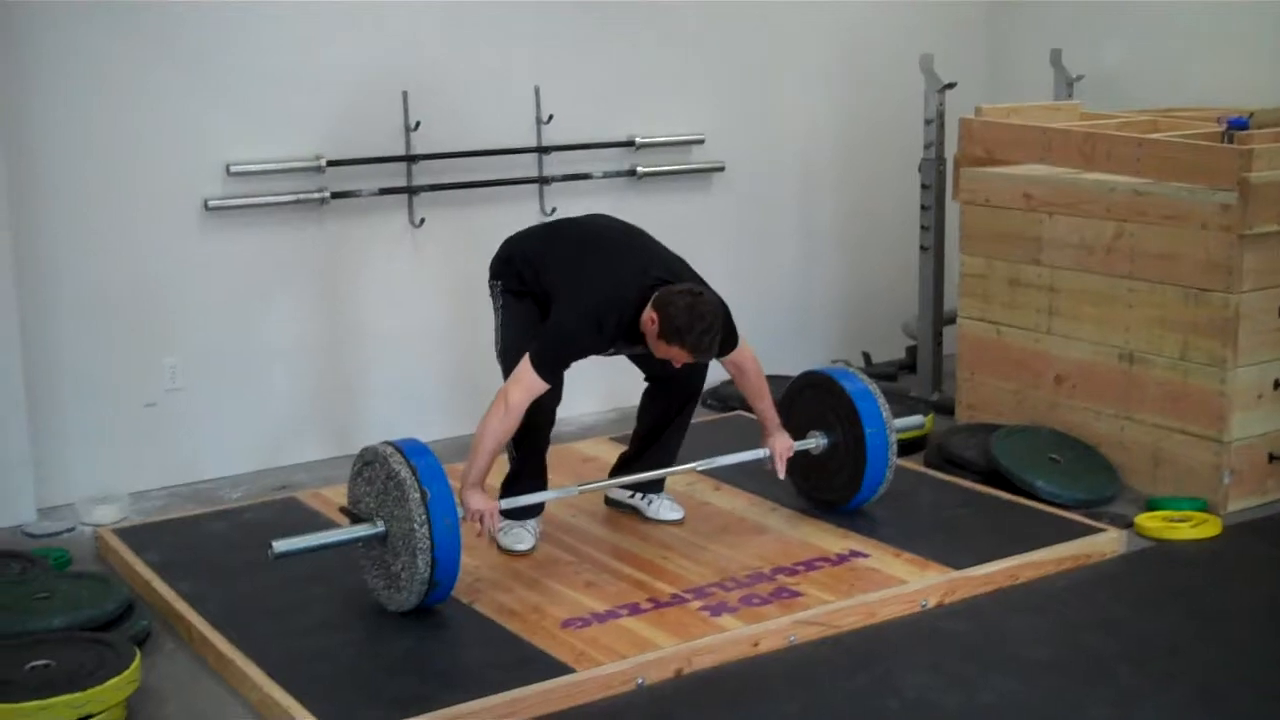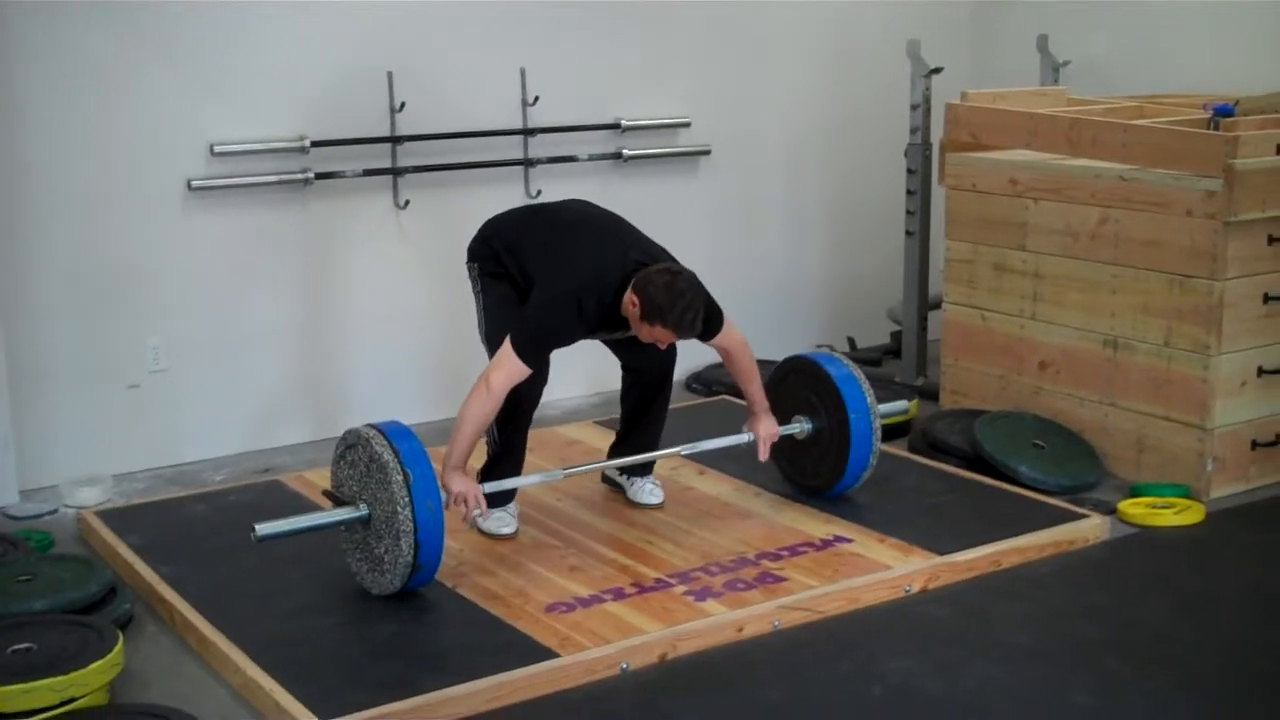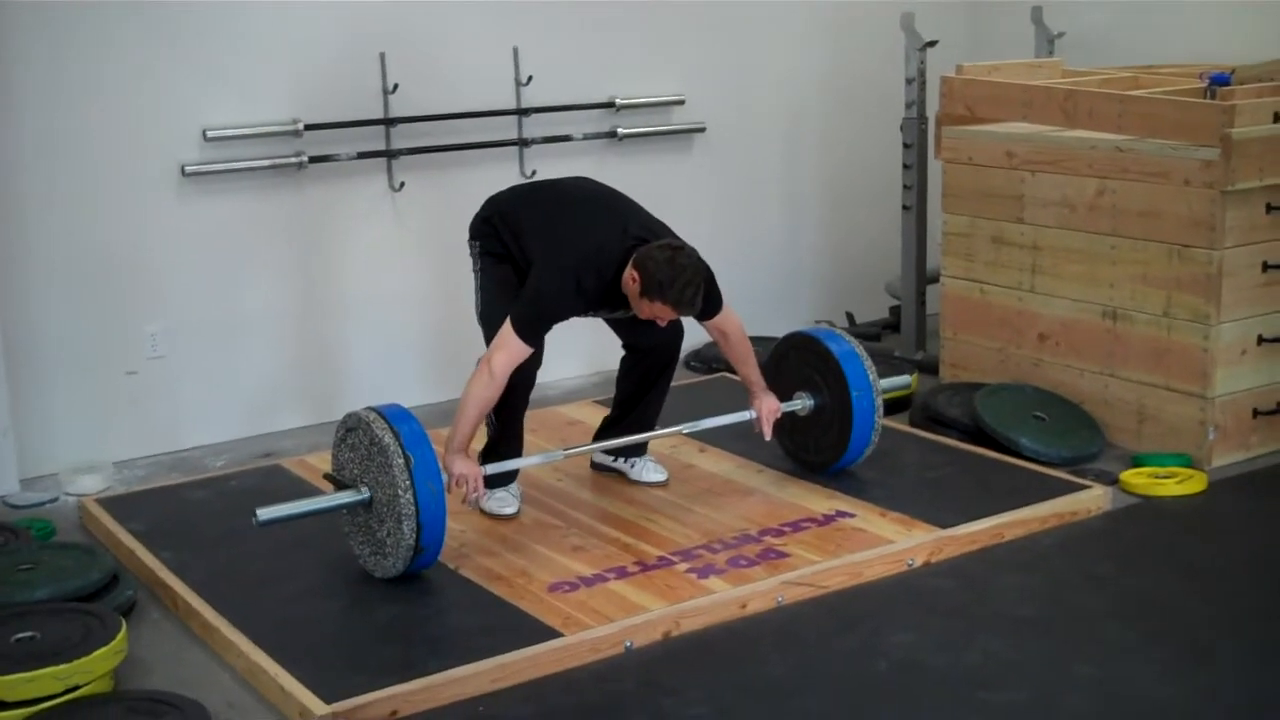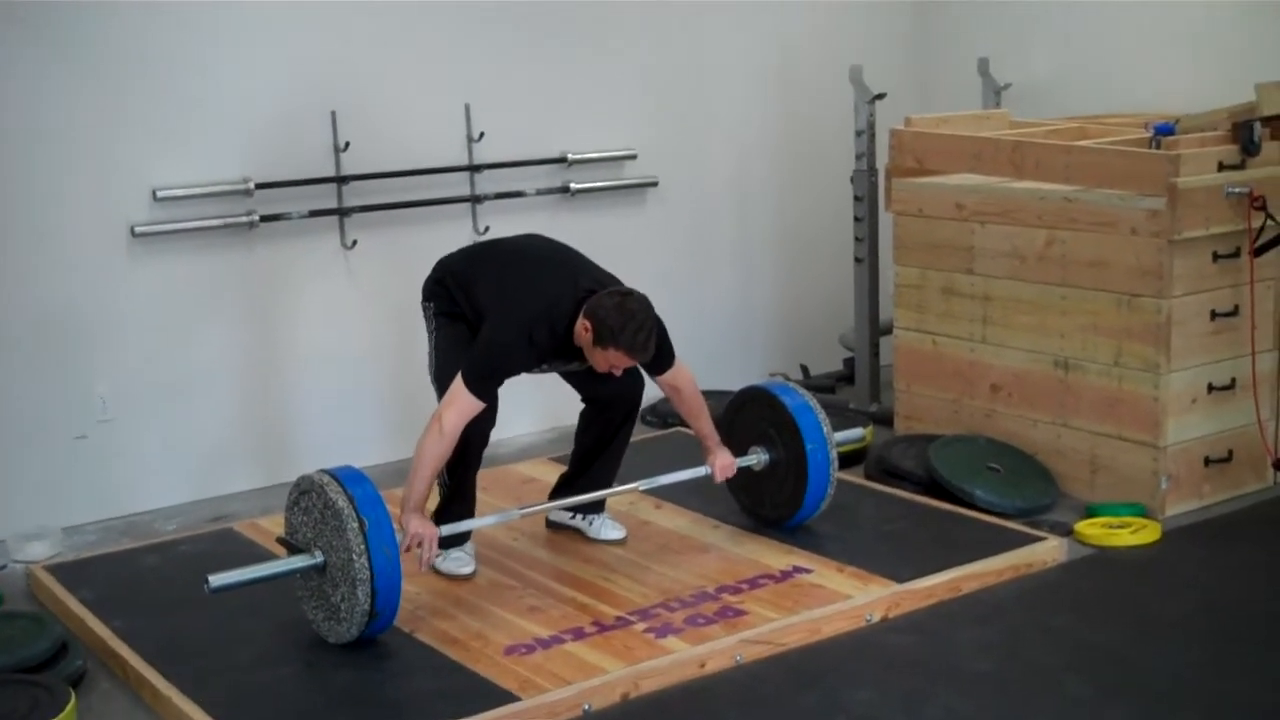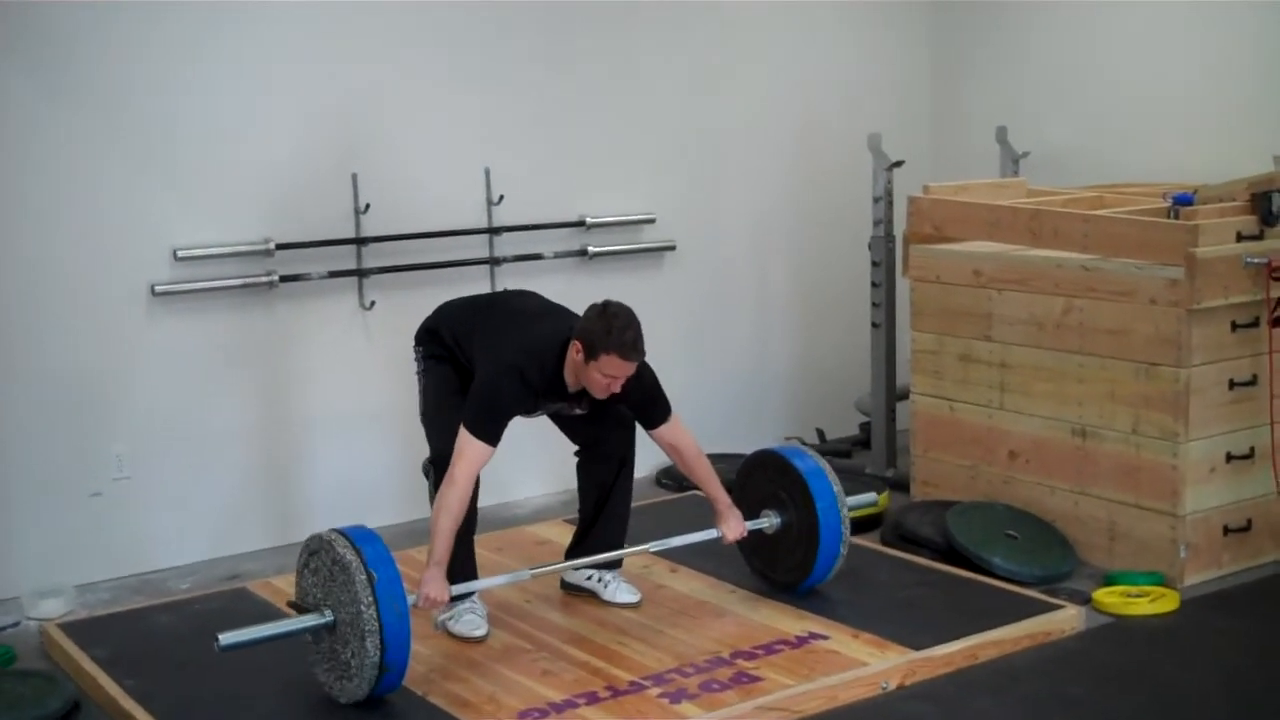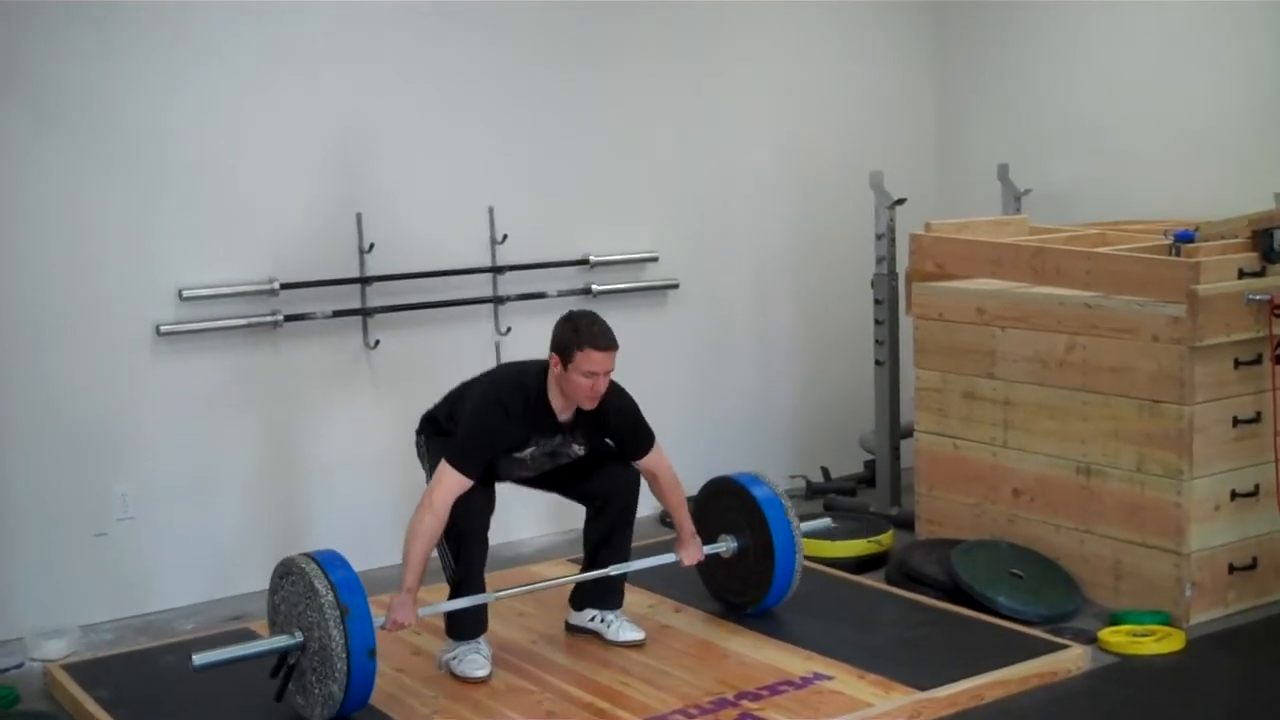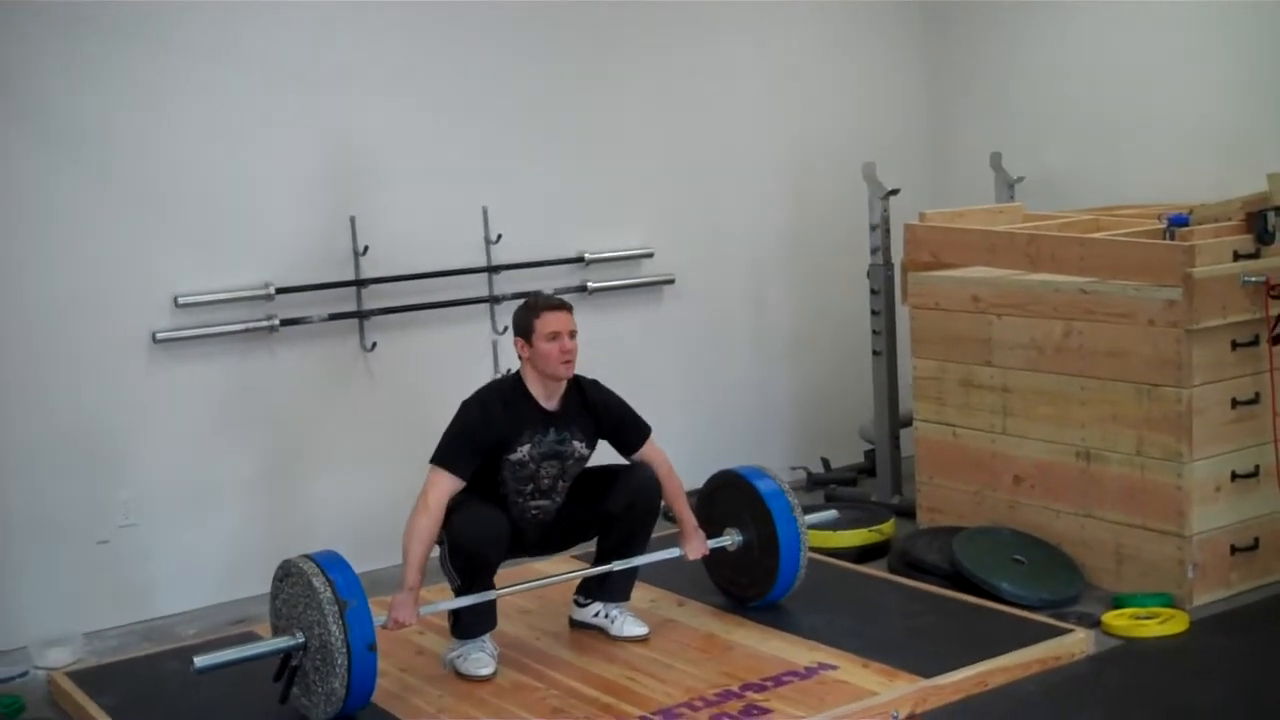
dt=0.7s
person 1, frame 1
left shoulder: (697, 308)
right shoulder: (591, 317)
left elbow: (741, 361)
right elbow: (513, 398)
left wrist: (772, 429)
right wrist: (472, 488)
right hip: (521, 278)
left knee: (689, 374)
right knee: (538, 394)
left ankle: (635, 483)
right ankle: (519, 510)
person 1, frame 2
left shoulder: (677, 291)
right shoulder: (573, 300)
left elbow: (731, 344)
right elbow: (495, 381)
left wrist: (760, 412)
right wrist: (453, 470)
right hip: (499, 259)
left knee: (654, 361)
right knee: (524, 377)
left ankle: (630, 467)
right ankle: (494, 495)
person 1, frame 3
left shoulder: (679, 268)
right shoulder: (572, 278)
left elbow: (725, 327)
right elbow: (497, 365)
left wrist: (758, 391)
right wrist: (456, 454)
left knee: (662, 340)
right knee: (519, 358)
left ankle: (618, 447)
right ankle: (497, 476)
person 1, frame 4
left shoulder: (632, 322)
right shoulder: (523, 332)
left elbow: (677, 383)
right elbow: (448, 421)
left wrist: (713, 446)
right wrist: (412, 513)
right hip: (455, 299)
left knee: (623, 392)
right knee: (474, 416)
left ankle: (576, 505)
right ankle: (447, 536)
person 1, frame 5
left shoulder: (625, 367)
right shoulder: (515, 372)
left elbow: (676, 441)
right elbow: (461, 472)
left wrist: (724, 508)
right wrist: (435, 570)
right hip: (447, 350)
left knee: (614, 435)
right knee: (449, 456)
left ankle: (590, 565)
right ankle: (459, 596)
person 1, frame 6
left shoulder: (612, 402)
right shoulder: (500, 402)
left elbow: (656, 469)
right elbow: (438, 500)
left wrist: (687, 535)
right wrist: (407, 594)
right hip: (451, 438)
left knee: (620, 480)
right knee: (469, 507)
left ankle: (594, 607)
right ankle: (465, 637)
person 1, frame 7
left shoulder: (594, 399)
right shoulder: (488, 409)
left elbow: (656, 462)
right elbow: (433, 499)
left wrist: (689, 529)
right wrist: (408, 592)
left hip: (553, 515)
right hip: (494, 519)
left knee: (641, 487)
right knee: (475, 530)
left ankle: (596, 602)
right ankle: (471, 635)
